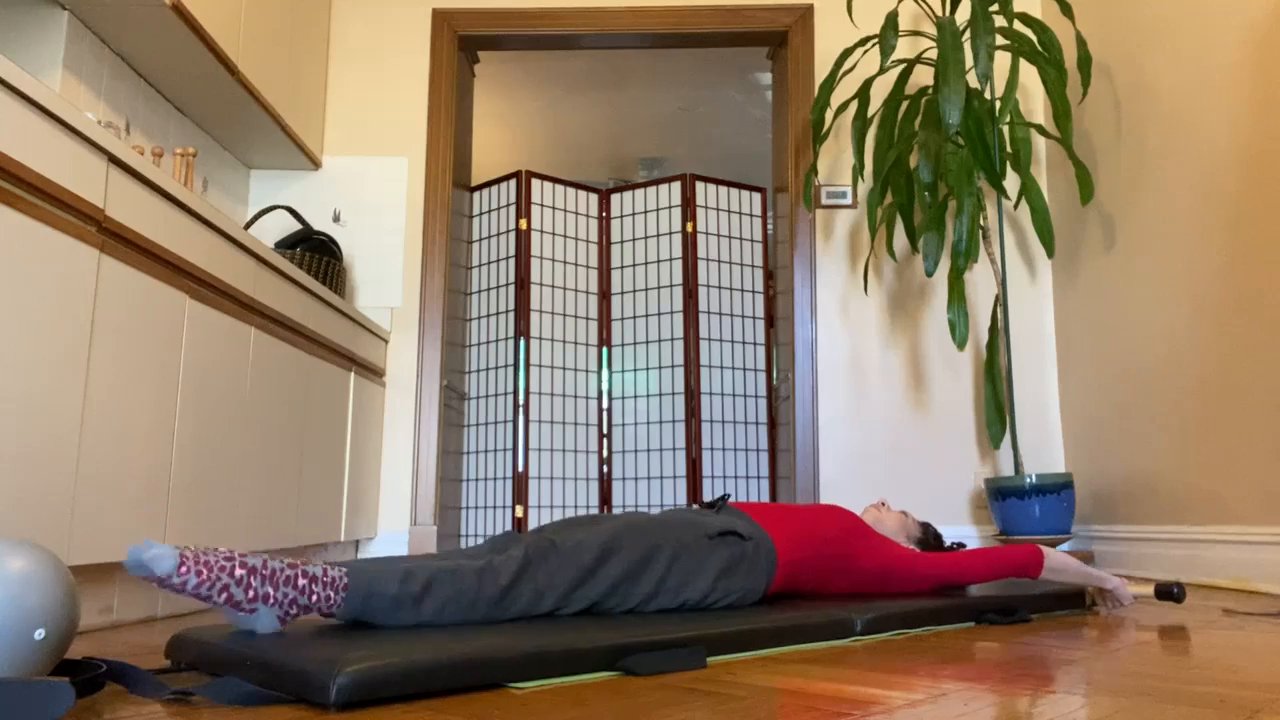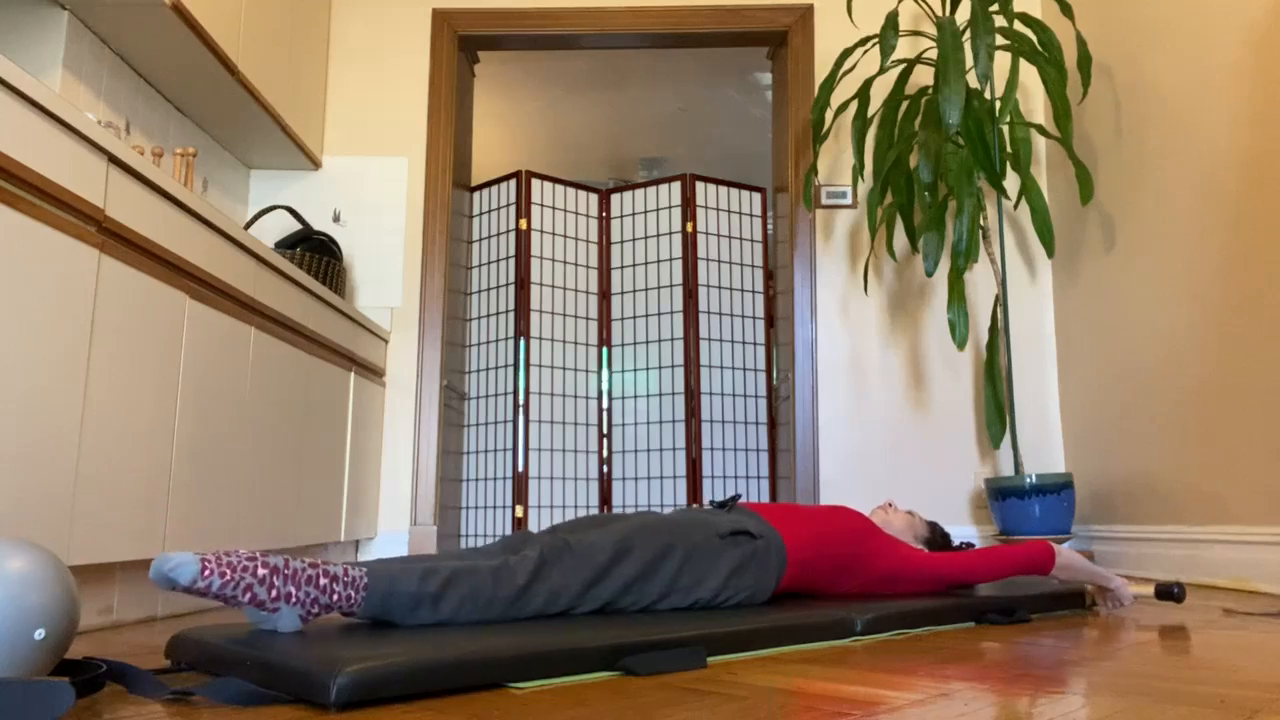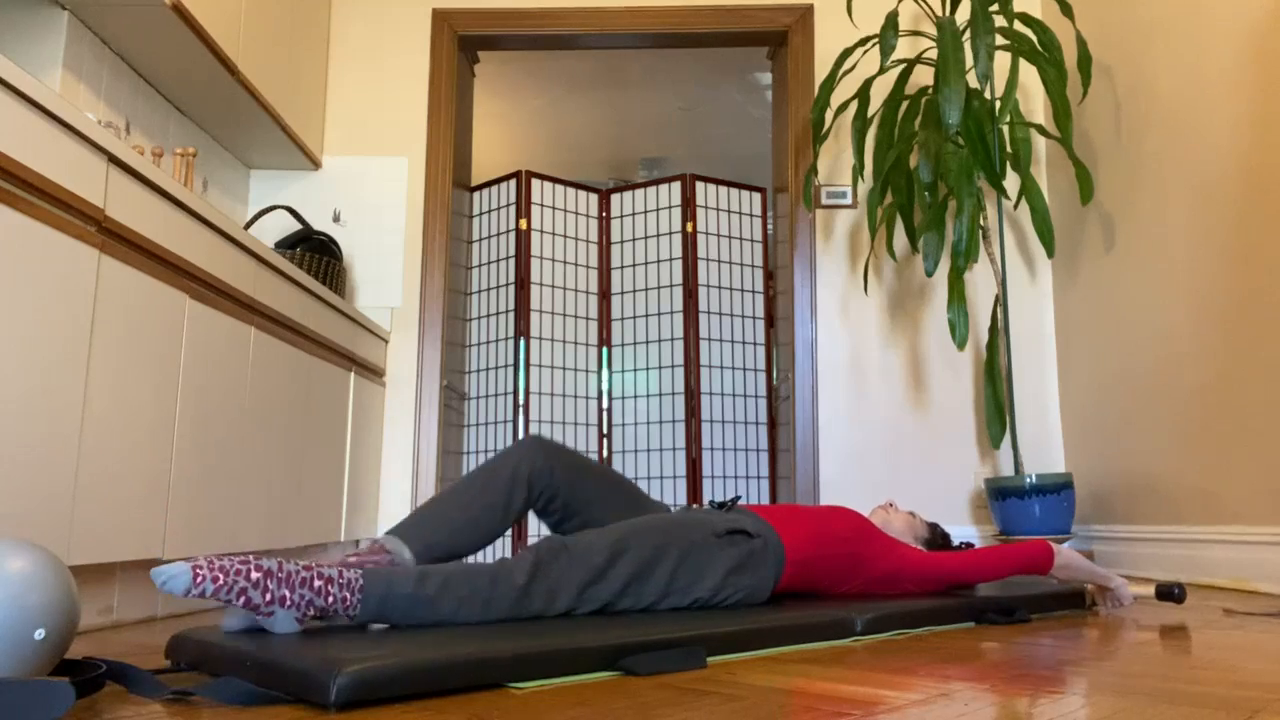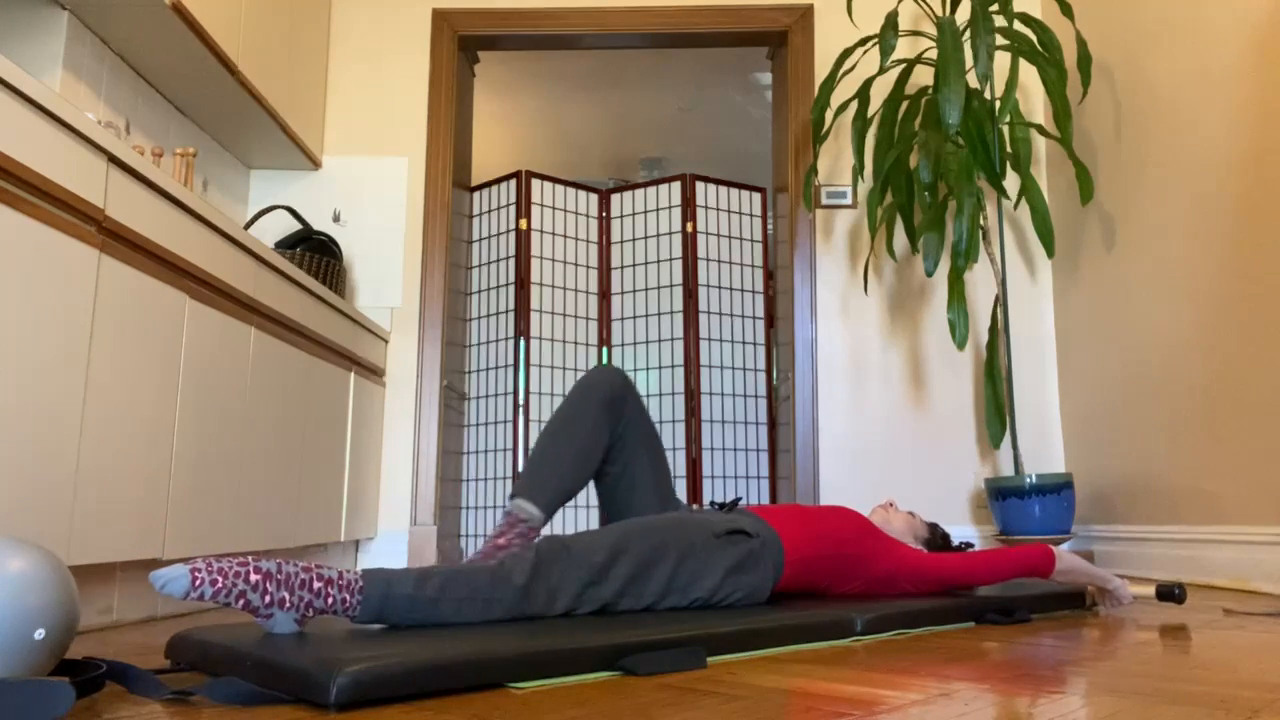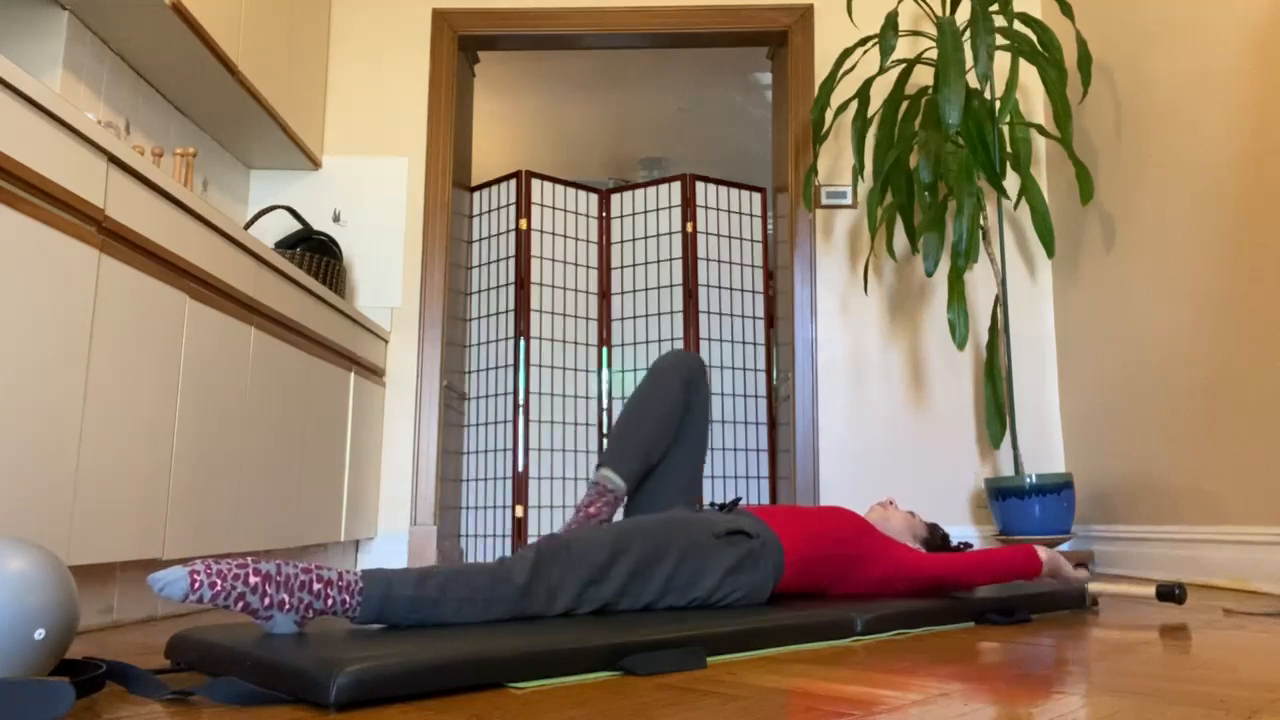
dt=0.3s
person 1, frame 1
left shoulder: (900, 563)
right shoulder: (852, 538)
left elbow: (992, 560)
left wrist: (1078, 568)
left hip: (725, 556)
right hip: (705, 533)
left knee: (500, 588)
right knee: (505, 558)
left ankle: (289, 586)
right ankle: (281, 585)
person 1, frame 2
left shoulder: (902, 559)
right shoulder: (865, 536)
left elbow: (995, 558)
left wrist: (1083, 566)
left hip: (733, 556)
right hip: (706, 534)
left knee: (521, 585)
right knee: (512, 555)
left ankle: (311, 586)
right ankle: (301, 588)
person 1, frame 3
left shoulder: (904, 563)
right shoulder: (852, 530)
left elbow: (1000, 556)
left wrist: (1084, 567)
left hip: (730, 559)
right hip: (696, 532)
left knee: (522, 586)
right knee: (533, 459)
left ankle: (307, 590)
right ankle: (372, 562)
person 1, frame 4
left shoulder: (904, 563)
right shoulder: (854, 534)
left elbow: (994, 563)
left wrist: (1079, 568)
left hip: (731, 558)
right hip: (689, 530)
left knee: (528, 586)
right knee: (604, 390)
left ankle: (314, 591)
right ankle: (510, 535)
person 1, frame 5
left shoulder: (897, 561)
right shoulder: (849, 531)
left elbow: (1002, 566)
left wrist: (1048, 562)
left hip: (734, 557)
right hip: (697, 530)
left knee: (531, 585)
right knee: (682, 372)
left ankle: (301, 587)
right ankle: (601, 504)
